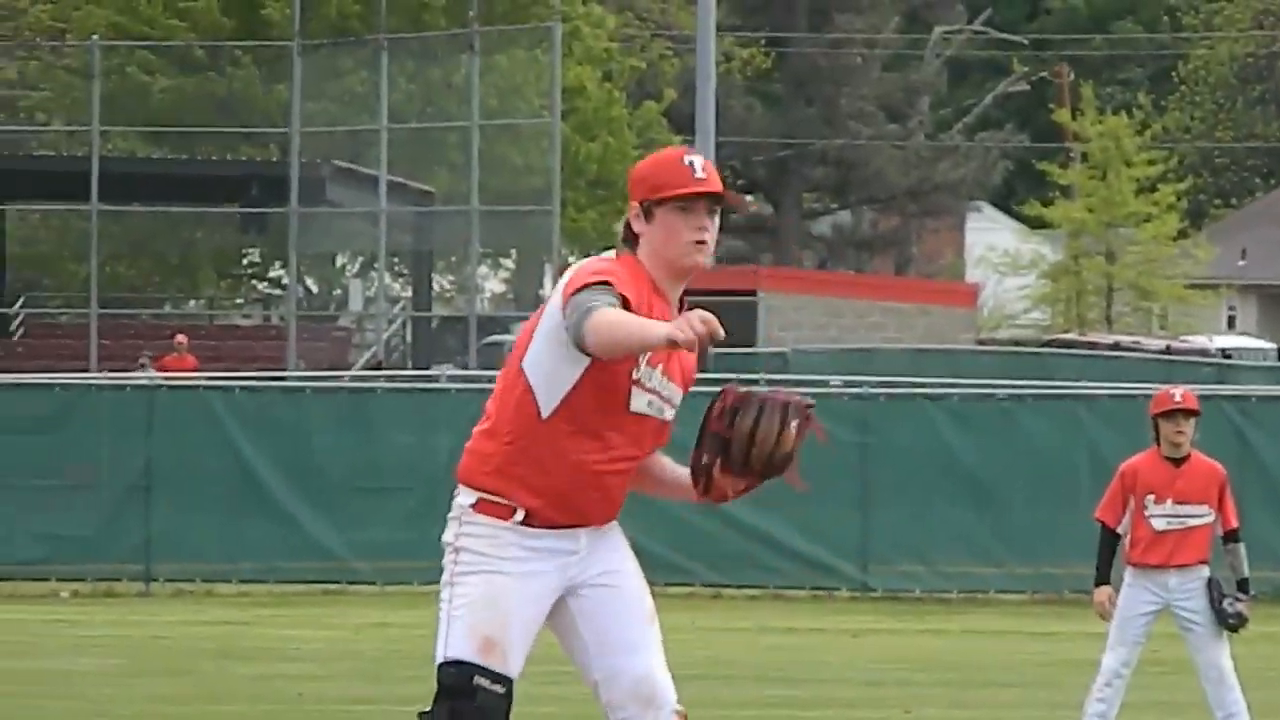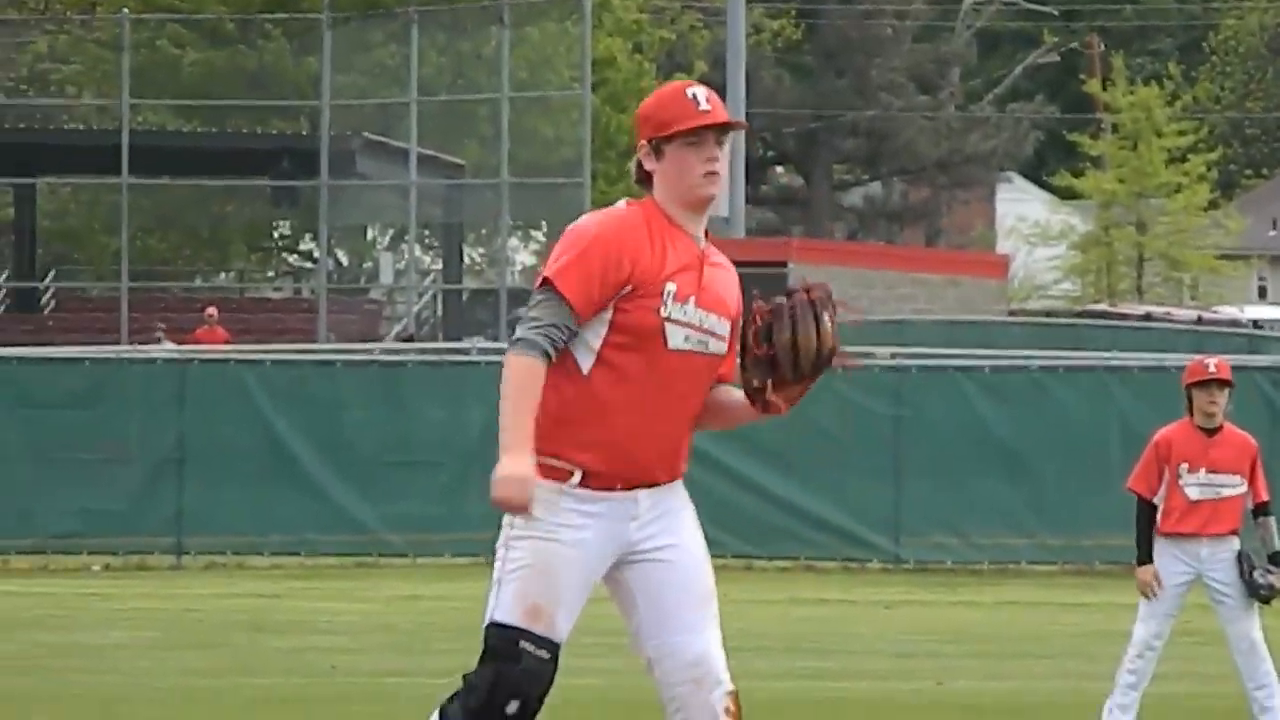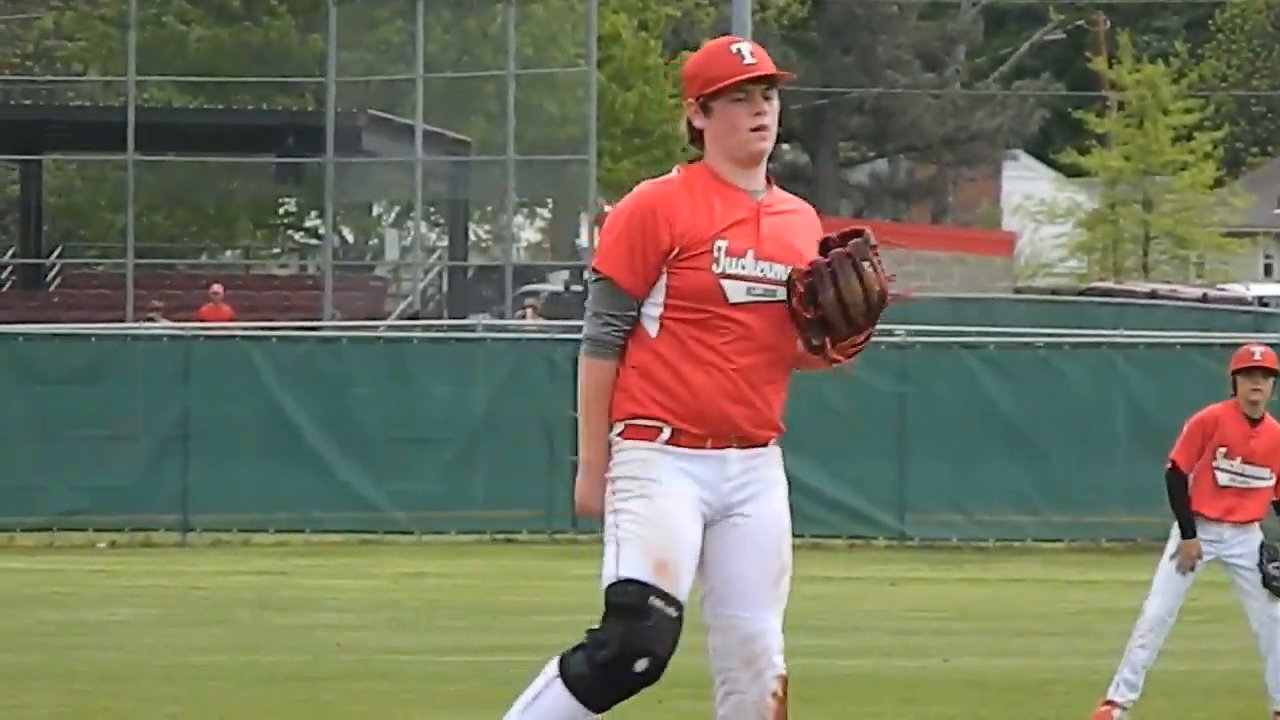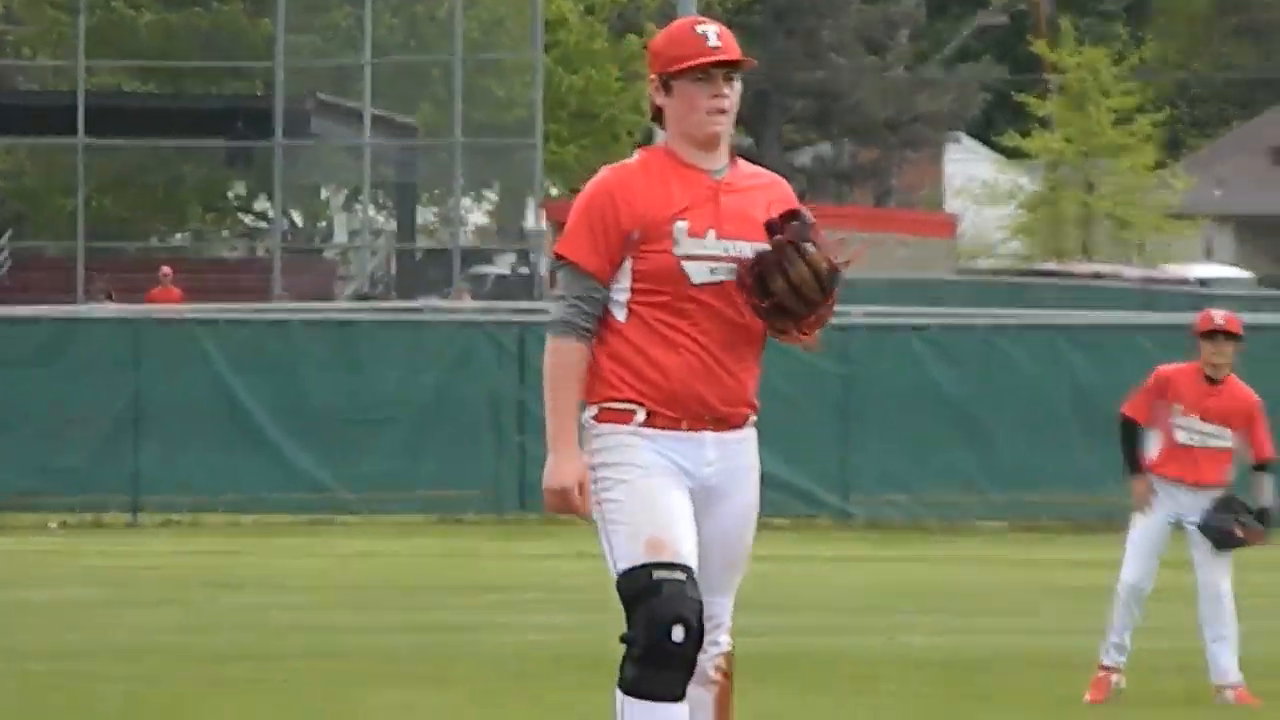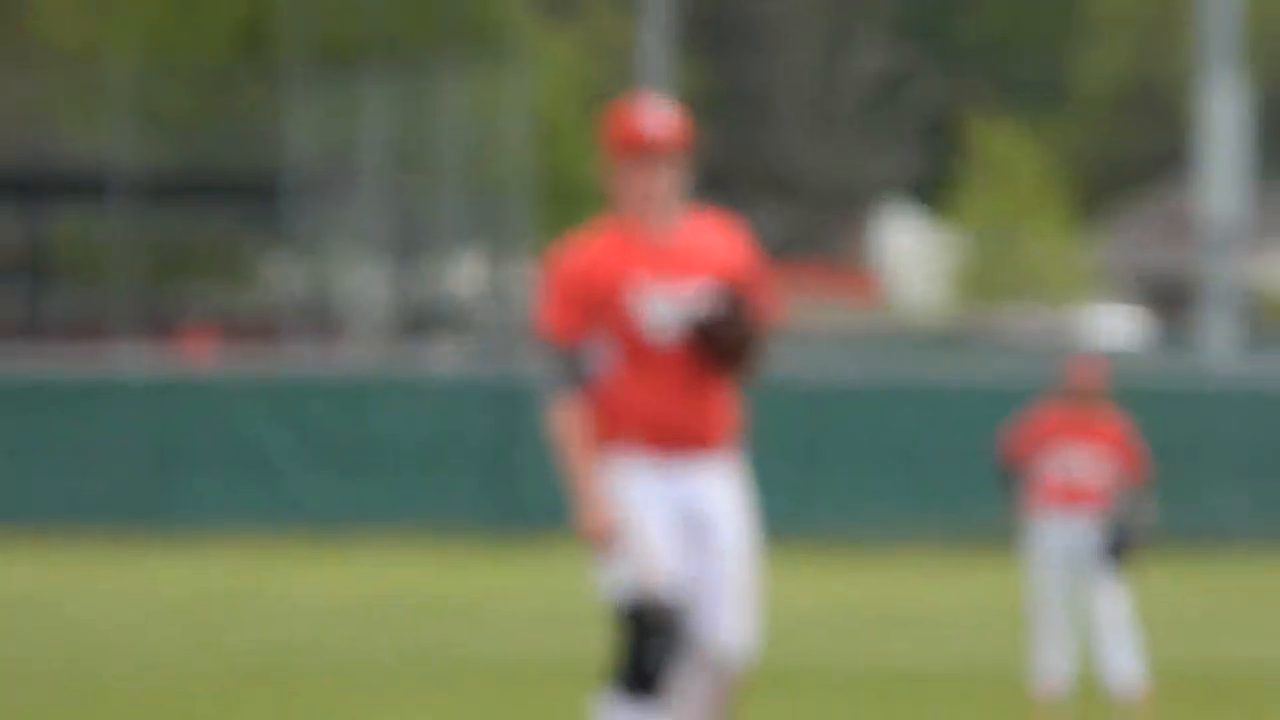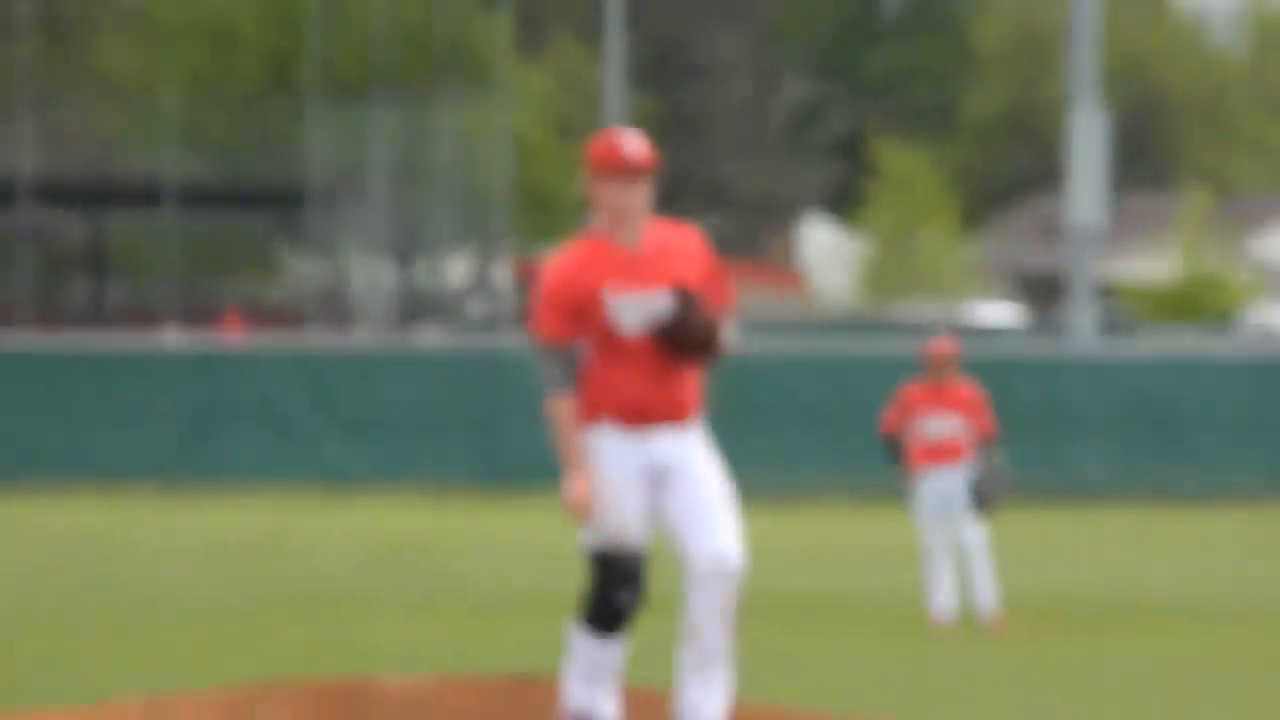
dt=0.3s
person 1, frame 1
left shoulder: (678, 345)
right shoulder: (602, 279)
right elbow: (595, 327)
left wrist: (698, 487)
right wrist: (672, 331)
left hip: (594, 539)
right hip: (500, 531)
person 1, frame 2
left shoulder: (723, 275)
right shoulder: (608, 237)
right elbow: (533, 344)
left wrist: (759, 401)
right wrist: (515, 455)
left hip: (663, 504)
right hip: (568, 499)
person 1, frame 3
left shoulder: (803, 222)
right shoulder: (655, 206)
left elbow: (800, 349)
right elbow: (601, 339)
right wrist: (593, 465)
left hip: (757, 467)
right hip: (663, 459)
left knee: (756, 658)
right knee: (635, 641)
person 1, frame 4
left shoulder: (774, 197)
right shoulder: (616, 192)
right elbow: (569, 327)
right wrist: (564, 448)
left hip: (733, 445)
right hip: (638, 441)
left knee: (710, 640)
right knee: (665, 623)
person 1, frame 5
left shoulder: (730, 242)
right shoulder: (584, 260)
left elbow: (756, 336)
right elbow: (566, 388)
left wrist: (741, 346)
right wrist: (589, 492)
left hip: (718, 473)
right hip: (633, 477)
left knee: (727, 647)
right knee: (653, 645)
person 1, frame 6
left shoulder: (690, 247)
right shoulder: (570, 271)
left elbow: (717, 322)
right elbow: (559, 379)
left wrist: (708, 336)
right wrist: (578, 471)
left hip: (684, 439)
right hip: (612, 444)
left knee: (719, 564)
right knee: (617, 585)
person 2, frame 1
left shoulder: (1214, 473)
right shoulder: (1133, 470)
left elbow: (1231, 532)
right elbow: (1110, 528)
left wrist: (1242, 588)
right wrist: (1101, 583)
left hip: (1194, 581)
right hip: (1142, 581)
left knee: (1218, 669)
right knee: (1114, 667)
person 2, frame 2
left shoulder: (1246, 445)
right shoulder: (1167, 440)
right elbow: (1146, 502)
right wrist: (1144, 561)
left hip: (1225, 551)
right hip: (1172, 552)
left knee: (1249, 639)
right knee: (1146, 640)
person 2, frame 3
right shoulder: (1209, 419)
right elbow: (1176, 476)
right wrist: (1188, 536)
left hip: (1245, 536)
right hip: (1197, 529)
right knee: (1156, 616)
person 2, frame 4
left shoulder: (1245, 400)
right shoulder: (1166, 378)
left elbow: (1263, 460)
right elbow: (1129, 422)
left wrist: (1262, 513)
right wrist: (1138, 473)
left hip: (1207, 500)
right hip: (1158, 492)
left knee: (1216, 589)
right knee: (1133, 582)
left ankle: (1227, 681)
right ankle: (1110, 667)
person 2, frame 5
left shoulder: (1116, 427)
right shoulder: (1042, 420)
left elbow: (1138, 478)
right elbow: (1012, 456)
left wrist: (1127, 523)
right wrist: (1028, 499)
left hip: (1096, 526)
right hip: (1050, 523)
left knee: (1109, 604)
right knee: (1050, 605)
left ankle: (1128, 684)
right ankle: (1050, 685)
person 2, frame 6
left shoulder: (971, 393)
right shoulder: (910, 395)
left elbow: (986, 435)
right elbow: (890, 430)
left wrist: (983, 470)
right wrist: (906, 462)
left hip: (961, 473)
right hip: (927, 477)
left knee: (973, 539)
right knee: (933, 543)
left ankle: (987, 608)
right ankle: (942, 609)
